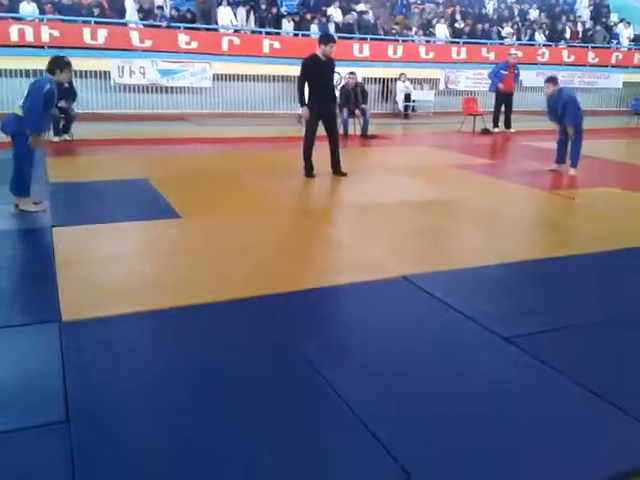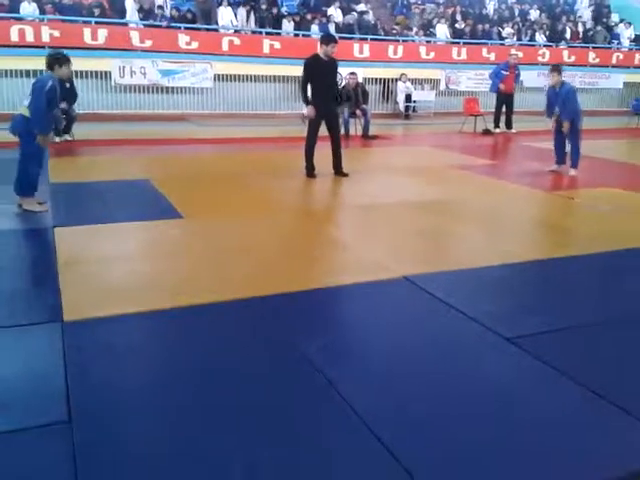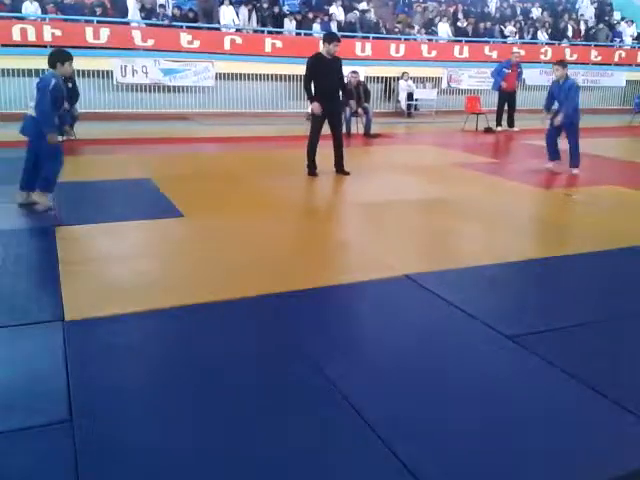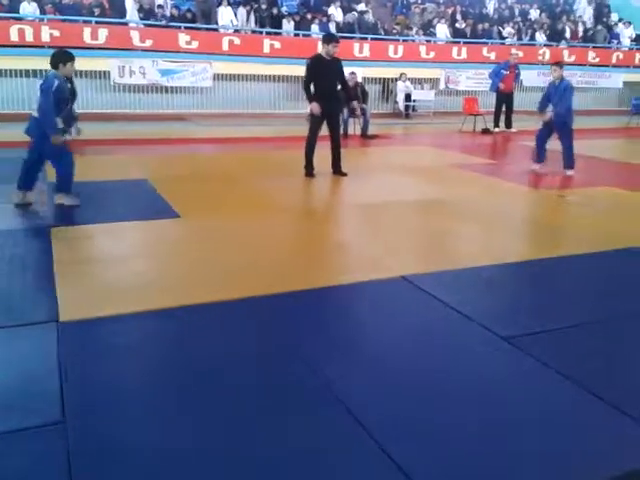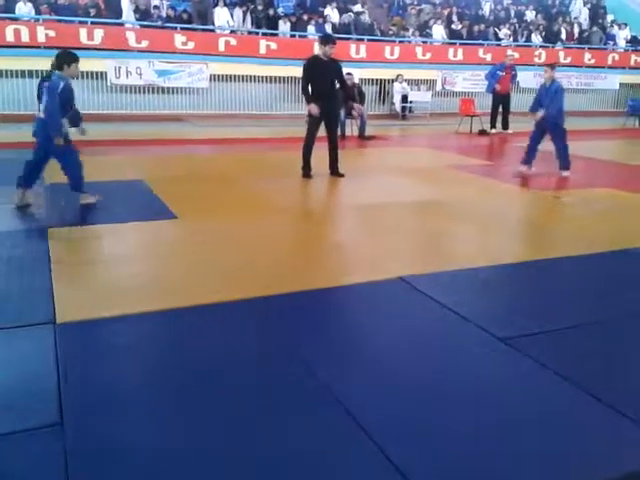
dt=0.1s
person 1, frame 1
left shoulder: (50, 86)
right shoulder: (43, 85)
left elbow: (43, 112)
right elbow: (32, 110)
left wrist: (38, 132)
right wrist: (34, 133)
left hip: (23, 126)
right hip: (20, 126)
left knee: (24, 162)
right knee: (24, 163)
left ankle: (21, 198)
right ankle: (23, 201)
person 1, frame 2
left shoulder: (52, 83)
right shoulder: (46, 83)
left elbow: (49, 110)
right elbow: (37, 109)
left wrist: (47, 130)
right wrist: (41, 132)
left hip: (30, 126)
right hip: (30, 127)
left knee: (28, 162)
right knee: (33, 162)
left ankle: (24, 196)
right ankle: (27, 200)
person 1, frame 3
left shoulder: (56, 81)
right shoulder: (49, 81)
left elbow: (57, 108)
right elbow: (43, 108)
left wrist: (63, 125)
right wrist: (51, 131)
left hip: (39, 126)
right hip: (40, 127)
left knee: (35, 161)
right knee: (54, 159)
left ankle: (25, 194)
right ankle: (42, 194)
person 1, frame 4
left shoulder: (61, 83)
right shoulder: (53, 83)
left elbow: (65, 107)
right elbow: (46, 110)
left wrist: (71, 123)
right wrist: (54, 132)
left hip: (42, 128)
right hip: (46, 128)
left knee: (34, 160)
right knee: (65, 160)
left ankle: (22, 195)
right ankle: (62, 194)
person 1, frame 5
left shoulder: (62, 83)
right shoulder: (57, 84)
left elbow: (68, 108)
right elbow: (52, 111)
left wrist: (77, 123)
right wrist: (57, 134)
left hip: (48, 128)
right hip: (51, 129)
left knee: (37, 161)
right knee: (71, 161)
left ankle: (21, 194)
right ankle: (81, 195)
person 2, frame 1
left shoulder: (331, 62)
right shoulder: (309, 62)
right elbow: (301, 84)
left wrist: (334, 102)
right wrist: (303, 106)
left hip: (329, 106)
right hip: (314, 106)
left knee: (334, 137)
right knee: (310, 138)
left ankle: (336, 167)
right ankle: (308, 168)
person 2, frame 2
left shoulder: (333, 62)
right shoulder: (311, 62)
right elbow: (304, 85)
left wrist: (340, 101)
right wrist: (308, 104)
left hip: (332, 106)
right hip: (316, 107)
left knee: (336, 138)
right knee: (311, 138)
left ankle: (338, 168)
right ankle: (309, 168)
person 2, frame 3
left shoulder: (337, 61)
right shoulder: (314, 60)
right elbow: (307, 83)
right wrist: (313, 101)
left hip: (335, 104)
right hip: (320, 104)
left knee: (338, 136)
right knee: (314, 136)
left ankle: (339, 166)
right ankle: (311, 167)
person 2, frame 4
left shoulder: (337, 62)
right shoulder: (313, 61)
left elbow: (343, 83)
right elbow: (307, 84)
left wrist: (352, 100)
right wrist: (312, 101)
left hip: (334, 105)
right hip: (318, 105)
left knee: (336, 138)
right knee: (312, 137)
left ankle: (336, 167)
right ankle: (309, 168)
person 2, frame 5
left shoulder: (335, 64)
right shoulder: (311, 63)
left elbow: (343, 84)
right elbow: (304, 85)
left wrist: (353, 102)
right wrist: (310, 103)
left hip: (332, 106)
right hip: (316, 106)
left knee: (333, 138)
right knee: (310, 138)
left ankle: (334, 168)
right ankle: (306, 169)
person 3, frame 1
left shoulder: (567, 96)
right shoulder: (550, 97)
left elbow: (571, 114)
right elbow: (551, 113)
left wrist: (570, 128)
right wrist: (558, 124)
left hip: (575, 121)
right hip: (563, 120)
left knee: (575, 142)
right knee: (561, 141)
left ankle: (573, 167)
right ankle: (559, 164)
person 3, frame 2
left shoulder: (569, 89)
right shoulder: (551, 89)
left elbow: (571, 107)
right elbow: (550, 105)
left wrist: (567, 122)
right wrist: (551, 119)
left hip: (572, 119)
right hip: (562, 118)
left knee: (574, 142)
right knee: (558, 141)
left ankle: (573, 167)
right ankle: (559, 163)
person 3, frame 3
left shoulder: (572, 84)
right shoulder: (554, 84)
left elbow: (571, 102)
right elbow: (550, 99)
left wrist: (561, 115)
right wrist: (547, 112)
left hip: (570, 117)
right hip: (559, 114)
left knee: (573, 142)
right knee: (550, 137)
left ankle: (574, 166)
right ankle: (553, 159)
person 3, frame 4
left shoulder: (567, 85)
right shoulder: (551, 85)
left elbow: (565, 103)
right elbow: (545, 99)
left wrist: (552, 113)
right wrist: (541, 111)
left hip: (563, 118)
right hip: (551, 117)
left knee: (567, 143)
right knee: (540, 137)
left ankle: (569, 167)
right ankle: (539, 162)
person 3, frame 5
left shoulder: (558, 87)
right shoulder: (542, 87)
left elbow: (556, 104)
right elbow: (537, 101)
left wrist: (543, 113)
right wrist: (532, 112)
left hip: (555, 120)
right hip: (542, 118)
left knee: (560, 144)
right knee: (533, 141)
left ankle: (565, 168)
right ankle: (526, 165)
